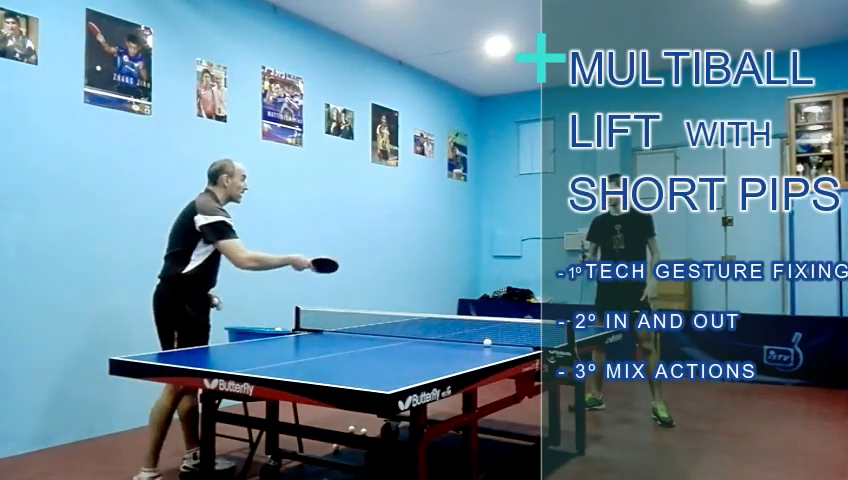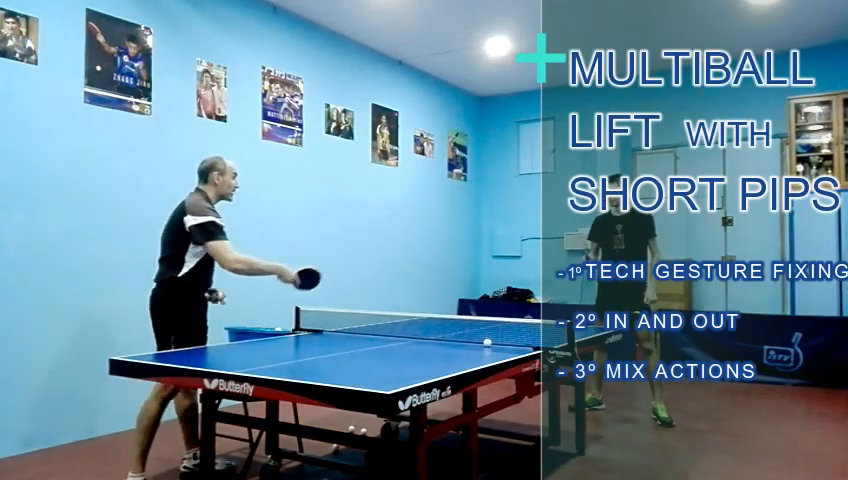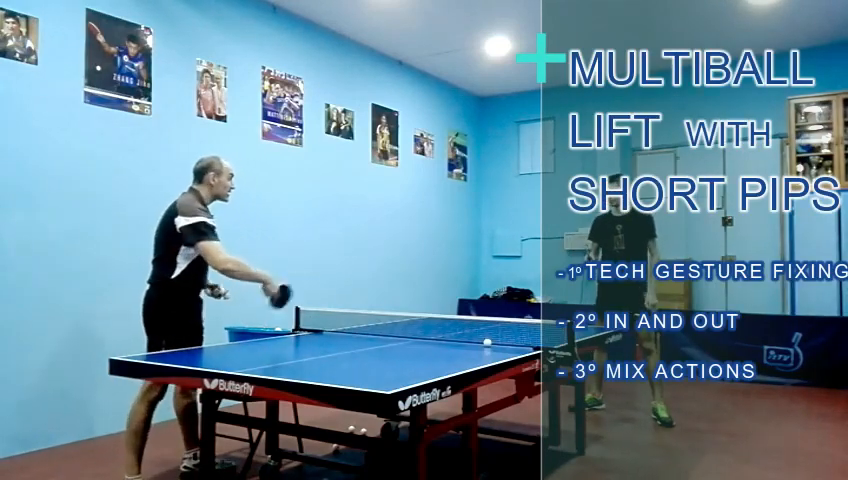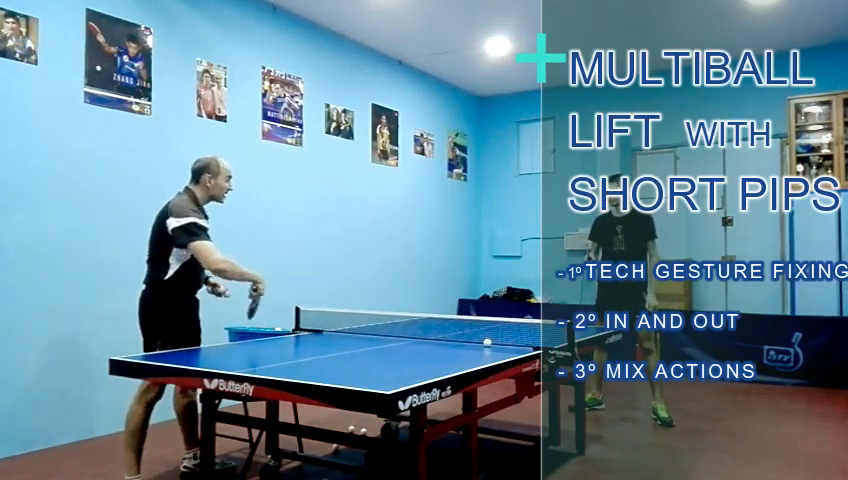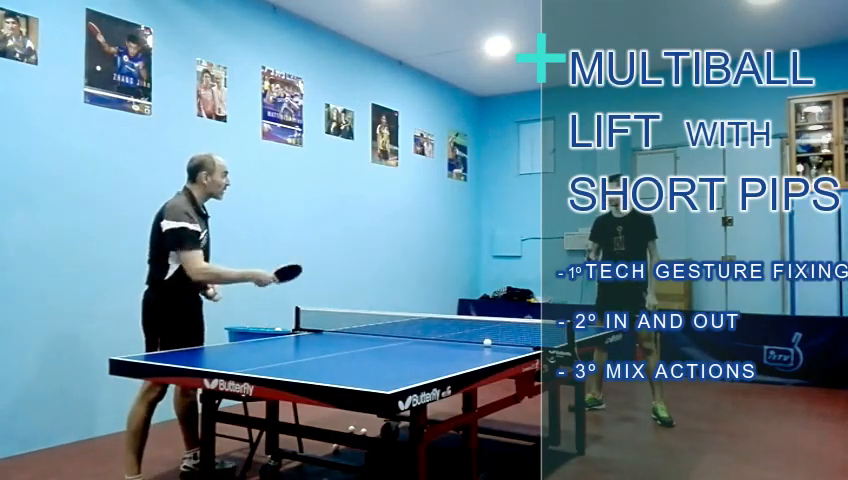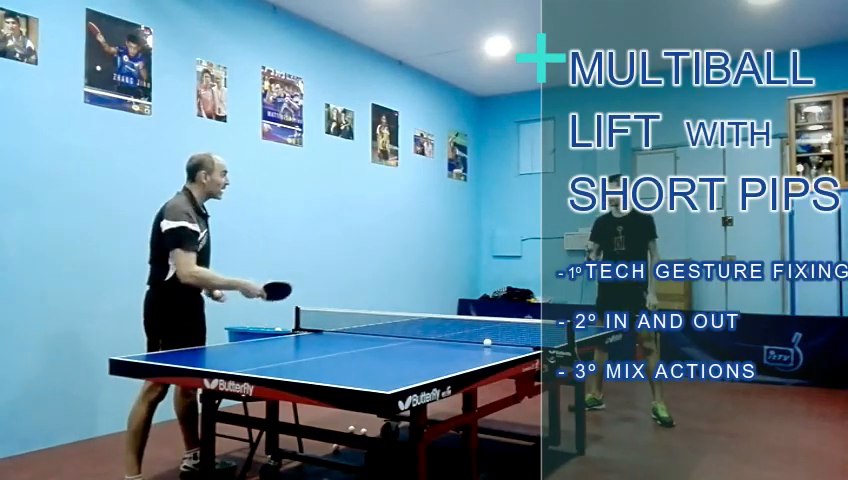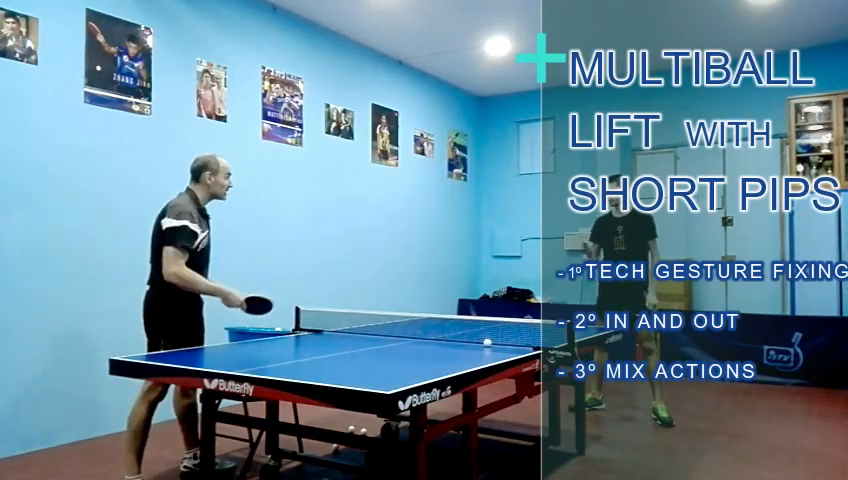
dt=0.2s
person 1, frame 1
left shoulder: (206, 209)
right shoulder: (209, 210)
right elbow: (243, 259)
left wrist: (206, 292)
right wrist: (290, 260)
left hip: (189, 302)
right hip: (178, 303)
right knee: (177, 383)
person 1, frame 2
left shoulder: (198, 208)
right shoulder: (199, 210)
right elbow: (232, 262)
left wrist: (206, 289)
right wrist: (278, 270)
left hip: (187, 304)
right hip: (174, 306)
right knee: (167, 385)
person 1, frame 3
left shoulder: (193, 209)
right shoulder: (190, 210)
right elbow: (222, 262)
left wrist: (206, 285)
right wrist: (264, 278)
left hip: (184, 305)
right hip: (168, 307)
right knee: (155, 387)
person 1, frame 4
left shoulder: (192, 210)
right shoulder: (183, 211)
right elbow: (216, 262)
left wrist: (206, 282)
right wrist: (255, 277)
left hip: (182, 306)
right hip: (163, 308)
right knee: (152, 387)
person 1, frame 5
left shoulder: (195, 210)
right shoulder: (179, 212)
right elbow: (197, 270)
left wrist: (204, 286)
right wrist: (253, 275)
left hip: (187, 307)
right hip: (166, 309)
right knee: (154, 387)
person 1, frame 6
left shoulder: (197, 211)
right shoulder: (178, 212)
right elbow: (187, 273)
left wrist: (209, 289)
right wrist: (240, 285)
left hip: (189, 308)
right hip: (168, 310)
left knee: (189, 383)
right knee: (155, 387)
person 1, frame 7
left shoulder: (198, 212)
right shoulder: (181, 212)
right elbow: (173, 272)
left wrist: (216, 291)
right wrist: (222, 292)
left hip: (187, 309)
right hip: (167, 310)
left knee: (188, 382)
right knee: (156, 386)
person 2, frame 1
left shoulder: (641, 218)
right shoulder: (599, 222)
left elbow: (654, 252)
right elbow: (592, 254)
left wrist: (652, 281)
right wrist: (587, 260)
left hip: (636, 291)
right hip: (607, 290)
left knee: (648, 345)
right knee: (599, 343)
left ankle: (658, 404)
right ankle: (595, 396)
person 2, frame 2
left shoulder: (643, 219)
right shoulder: (600, 222)
left elbow: (655, 254)
right elbow: (593, 253)
left wrist: (651, 285)
right wrist: (590, 260)
left hip: (636, 291)
right hip: (608, 291)
left knee: (649, 345)
left ankle: (658, 404)
right ankle: (595, 395)
person 2, frame 3
left shoulder: (643, 219)
right shoulder: (600, 222)
left elbow: (654, 255)
right elbow: (594, 253)
left wrist: (651, 289)
right wrist: (592, 260)
left hip: (636, 291)
right hip: (608, 291)
left knee: (649, 345)
right knee: (600, 342)
left ankle: (658, 404)
right ankle: (595, 395)
person 2, frame 4
left shoulder: (643, 219)
right shoulder: (601, 222)
left elbow: (653, 257)
right elbow: (593, 253)
left wrist: (651, 292)
right wrist: (592, 260)
left hip: (636, 291)
right hip: (608, 291)
left knee: (649, 345)
right knee: (600, 343)
left ankle: (658, 404)
right ankle: (595, 395)
person 2, frame 5
left shoulder: (643, 220)
right shoulder: (601, 222)
left elbow: (654, 257)
right elbow: (594, 254)
left wrist: (651, 291)
right wrist: (592, 259)
left hip: (636, 292)
right hip: (608, 291)
left knee: (649, 345)
right knee: (600, 343)
left ankle: (658, 404)
right ankle: (594, 395)
person 2, frame 6
left shoulder: (643, 219)
right shoulder: (601, 223)
left elbow: (654, 256)
right elbow: (594, 254)
left wrist: (652, 291)
right wrist: (592, 258)
left hip: (637, 291)
right hip: (608, 291)
left knee: (649, 345)
right knee: (600, 343)
left ankle: (658, 404)
right ankle: (594, 395)
person 2, frame 7
left shoulder: (643, 219)
right shoulder: (601, 223)
left elbow: (654, 256)
right elbow: (594, 256)
left wrist: (652, 290)
right wrist: (590, 257)
left hip: (637, 291)
right hip: (609, 291)
left knee: (650, 345)
right knee: (600, 342)
left ankle: (658, 404)
right ankle: (594, 395)
